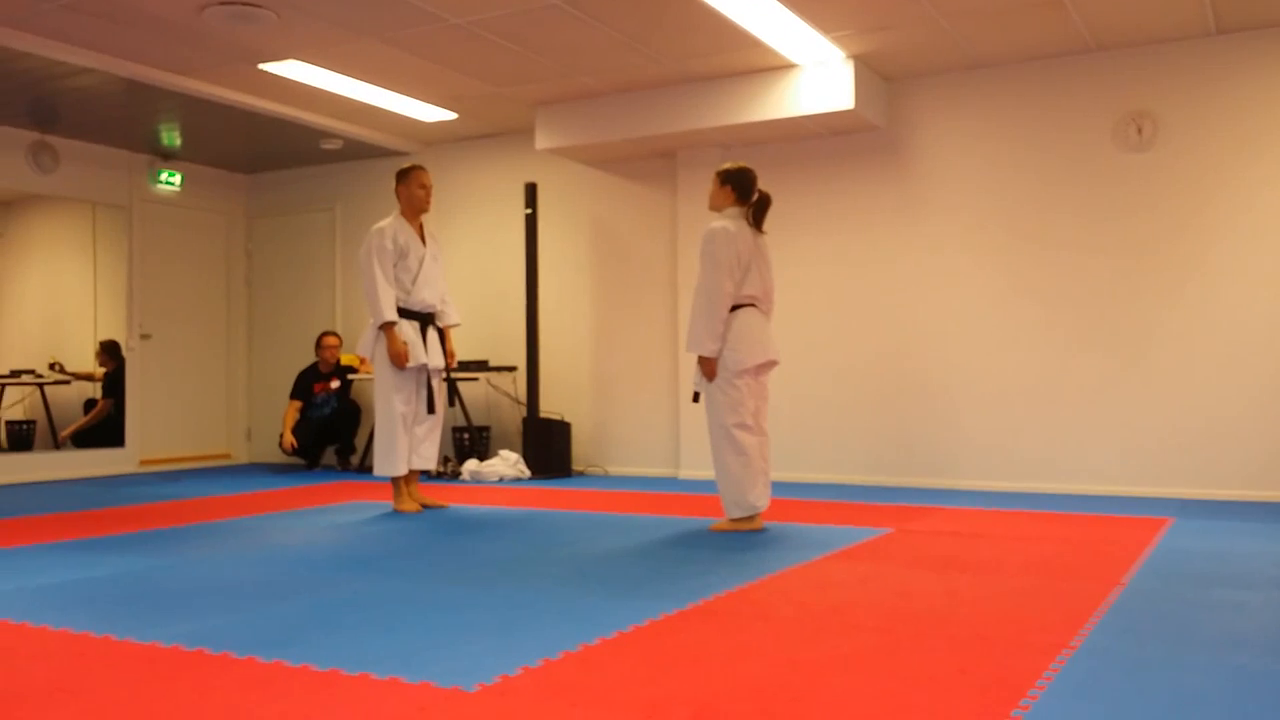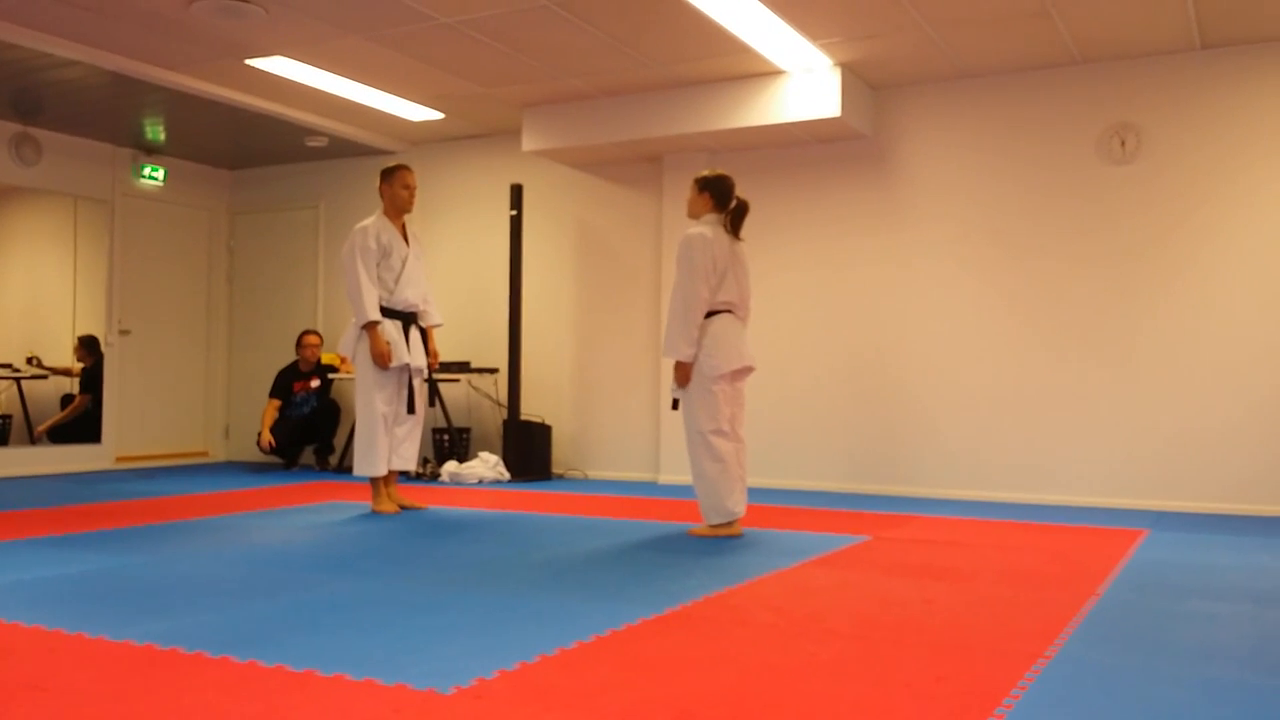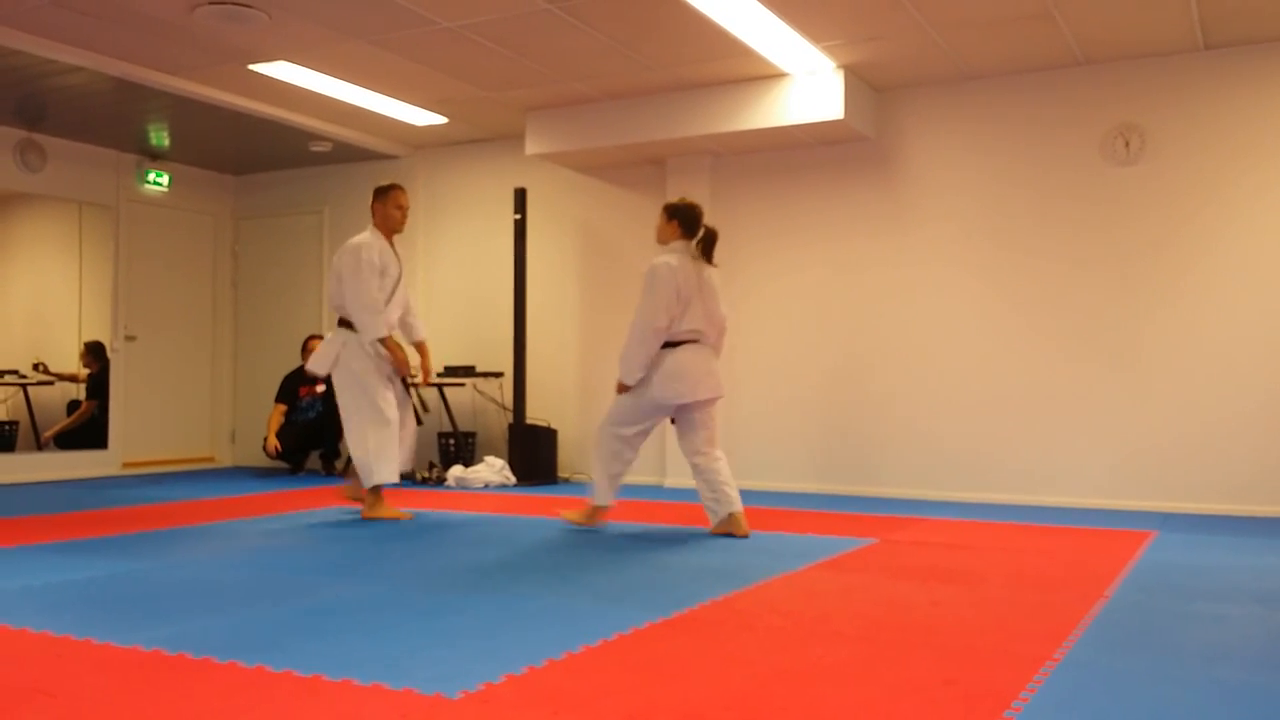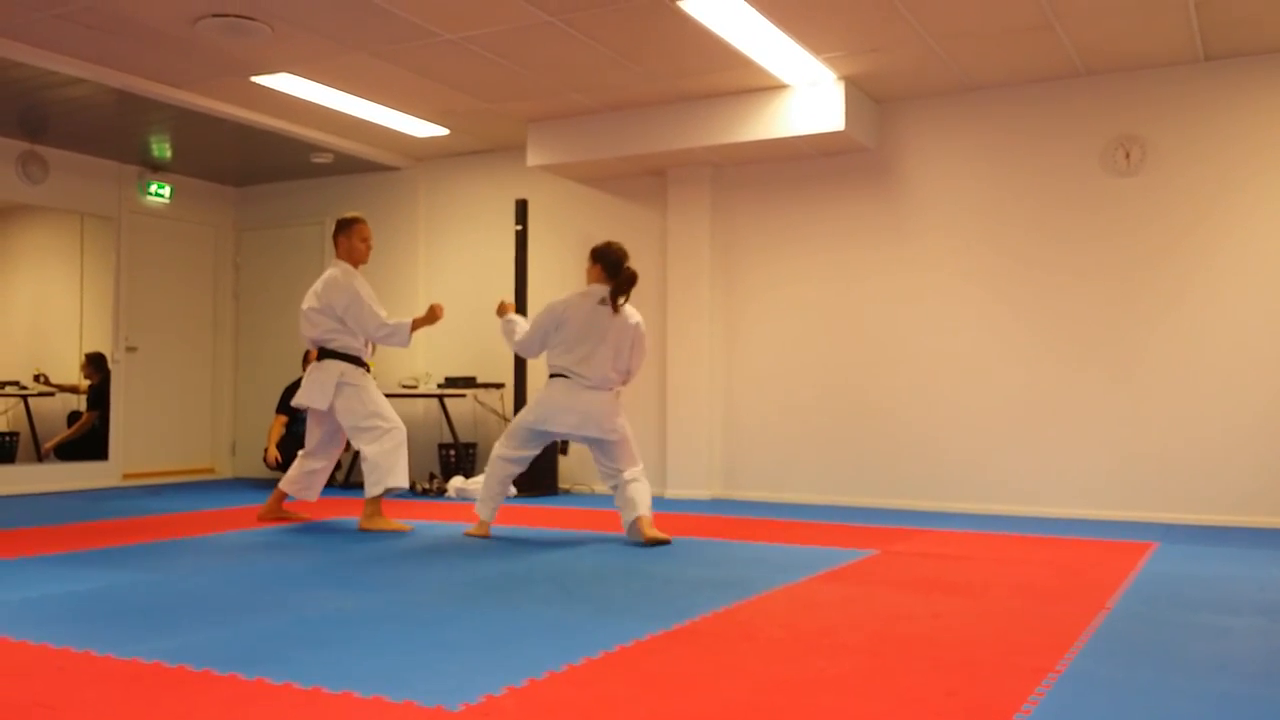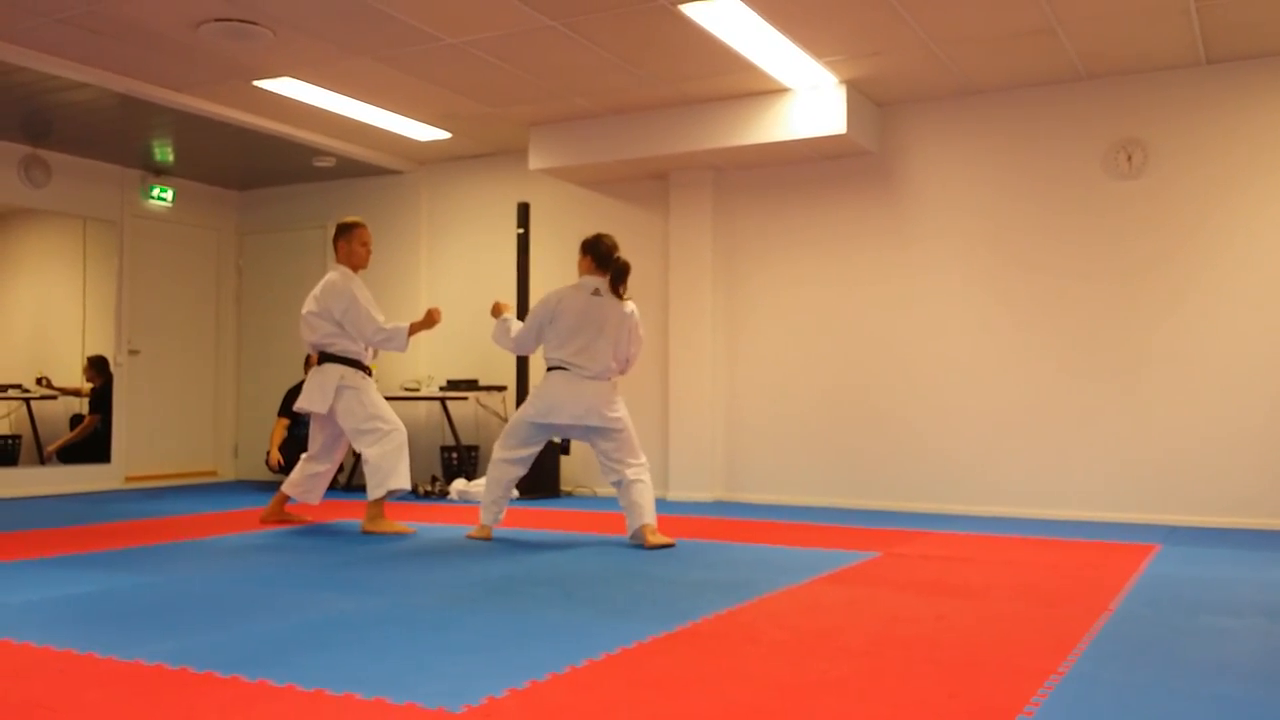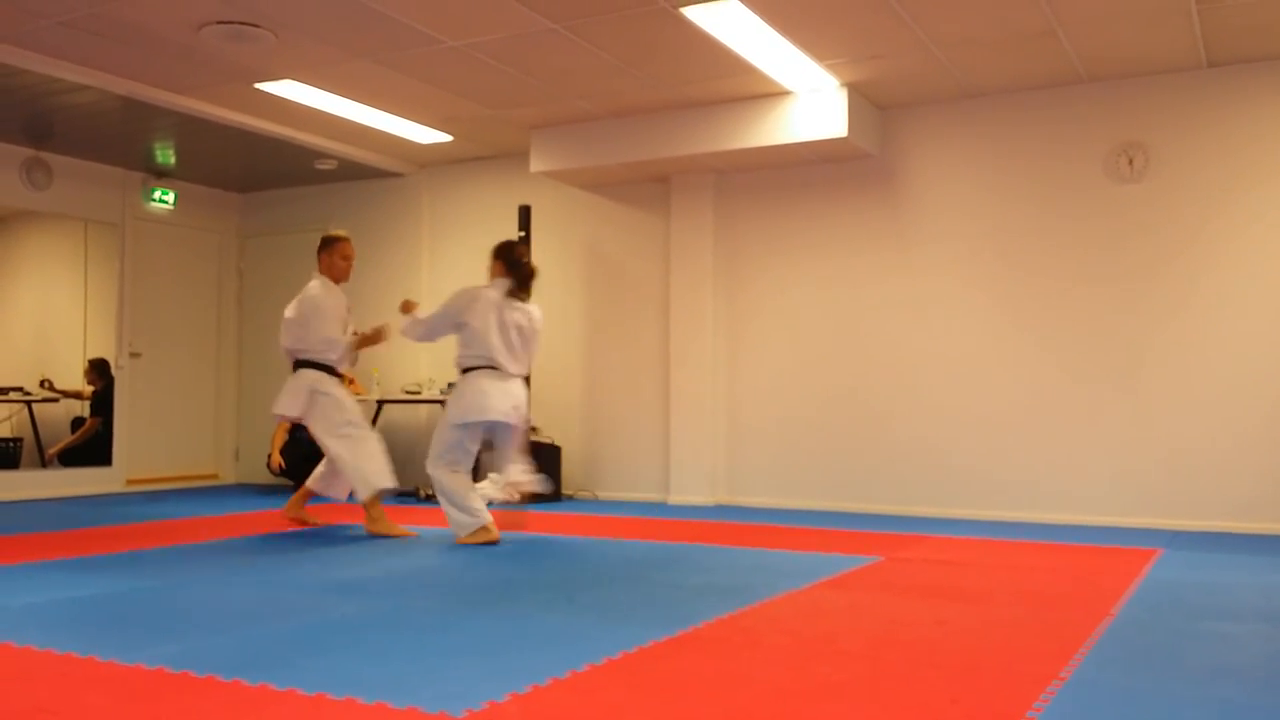
dt=0.5s
person 1, frame 1
left shoulder: (720, 232)
right shoulder: (754, 235)
left elbow: (714, 294)
left wrist: (707, 348)
left hip: (730, 338)
right hip: (754, 336)
left knee: (731, 426)
right knee: (750, 425)
left ankle: (744, 511)
right ankle: (753, 508)
person 1, frame 2
left shoulder: (697, 237)
right shoulder: (732, 241)
left elbow: (690, 299)
left wrist: (682, 353)
left hip: (707, 343)
right hip: (730, 342)
left knee: (708, 433)
right knee: (728, 433)
left ankle: (723, 518)
right ankle: (730, 514)
person 1, frame 3
left shoulder: (664, 267)
right shoulder: (703, 270)
left elbow: (650, 325)
right elbow: (717, 323)
left wrist: (629, 374)
left hip: (669, 366)
right hip: (702, 367)
left knee: (615, 434)
right knee: (703, 449)
left ankle: (597, 507)
right ankle: (731, 517)
person 1, frame 4
left shoulder: (565, 307)
right shoulder: (633, 319)
left elbow: (526, 346)
right elbow: (630, 371)
left wrist: (509, 318)
left hip: (558, 399)
right hip: (603, 406)
left knee: (506, 454)
right knee: (627, 472)
left ankle: (484, 521)
right ankle: (643, 524)
person 1, frame 5
left shoulder: (558, 299)
right shoulder: (626, 309)
left elbow: (522, 343)
right elbow: (626, 361)
left wrist: (504, 317)
left hip: (556, 391)
right hip: (601, 396)
left knee: (507, 454)
right knee: (630, 466)
left ankle: (486, 524)
right ankle: (647, 529)
person 1, frame 6
left shoulder: (471, 297)
right shoulder: (532, 313)
left elbow: (425, 331)
left wrist: (413, 313)
left hip: (479, 388)
right hip: (514, 393)
left knee: (445, 466)
right knee: (507, 455)
left ankle: (481, 526)
right ankle: (520, 485)
person 2, frame 1
left shoulder: (431, 241)
right shoulder: (384, 234)
right elbow: (379, 289)
left wrist: (447, 338)
right wrist: (393, 336)
left hip: (428, 333)
right hip: (399, 332)
left knee: (428, 411)
right knee: (397, 410)
left ankle: (413, 487)
right ankle: (399, 492)
person 2, frame 2
left shoulder: (413, 240)
right shoulder: (367, 233)
right elbow: (362, 289)
left wrist: (429, 338)
right wrist: (376, 336)
left hip: (410, 333)
right hip: (382, 330)
left knee: (408, 412)
right knee: (378, 411)
left ankle: (391, 488)
right ankle: (378, 493)
person 2, frame 3
left shoulder: (391, 253)
right shoulder: (362, 249)
left elbow: (400, 307)
right elbow: (365, 307)
left wrist: (422, 349)
right wrist: (393, 348)
left hip: (374, 351)
right hip: (356, 348)
left knee: (402, 422)
right knee: (379, 419)
left ankle: (358, 482)
right ankle: (374, 502)
person 2, frame 4
left shoulder: (329, 282)
right shoulder: (346, 281)
right elbow: (377, 328)
right wrist: (423, 320)
left hip: (329, 373)
right hip: (343, 374)
left knee: (320, 448)
right knee: (386, 431)
left ankle: (273, 506)
right ankle: (372, 514)
person 2, frame 5
left shoulder: (330, 285)
right shoulder: (344, 285)
right elbow: (374, 332)
right wrist: (421, 325)
left hip: (333, 377)
right hip: (343, 377)
left knee: (323, 451)
right knee: (388, 433)
left ankle: (276, 508)
right ankle: (375, 517)
person 2, frame 6
left shoulder: (326, 295)
right shoulder: (319, 295)
right elbow: (324, 342)
left wrist: (356, 341)
right wrist: (364, 341)
left hip: (315, 383)
right hip: (317, 383)
left knee: (344, 447)
right knee: (357, 441)
left ankle: (297, 504)
right ankle: (375, 516)
